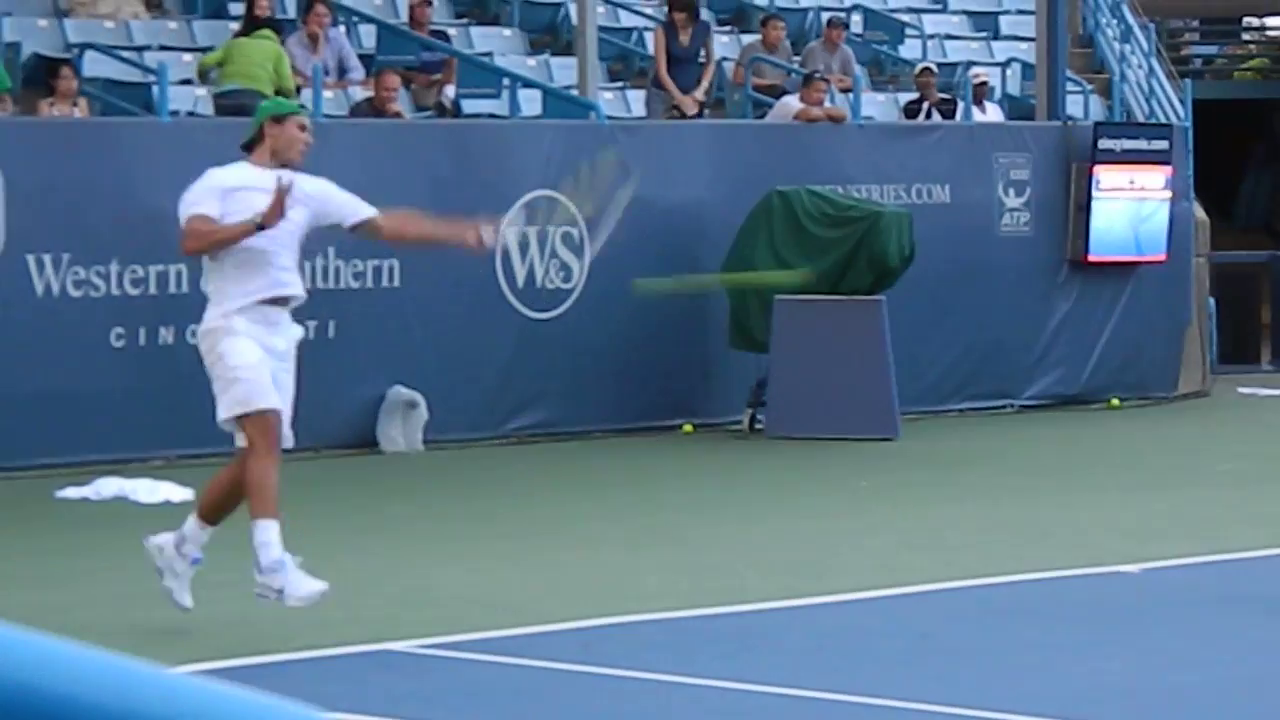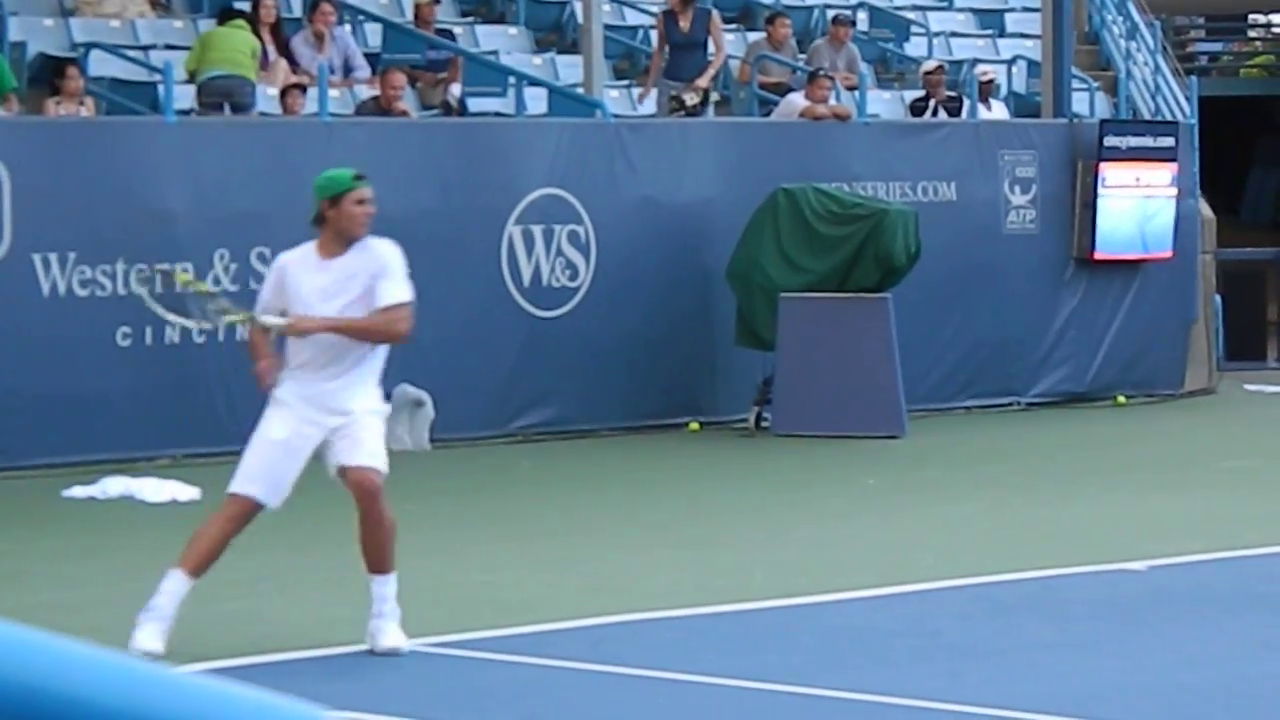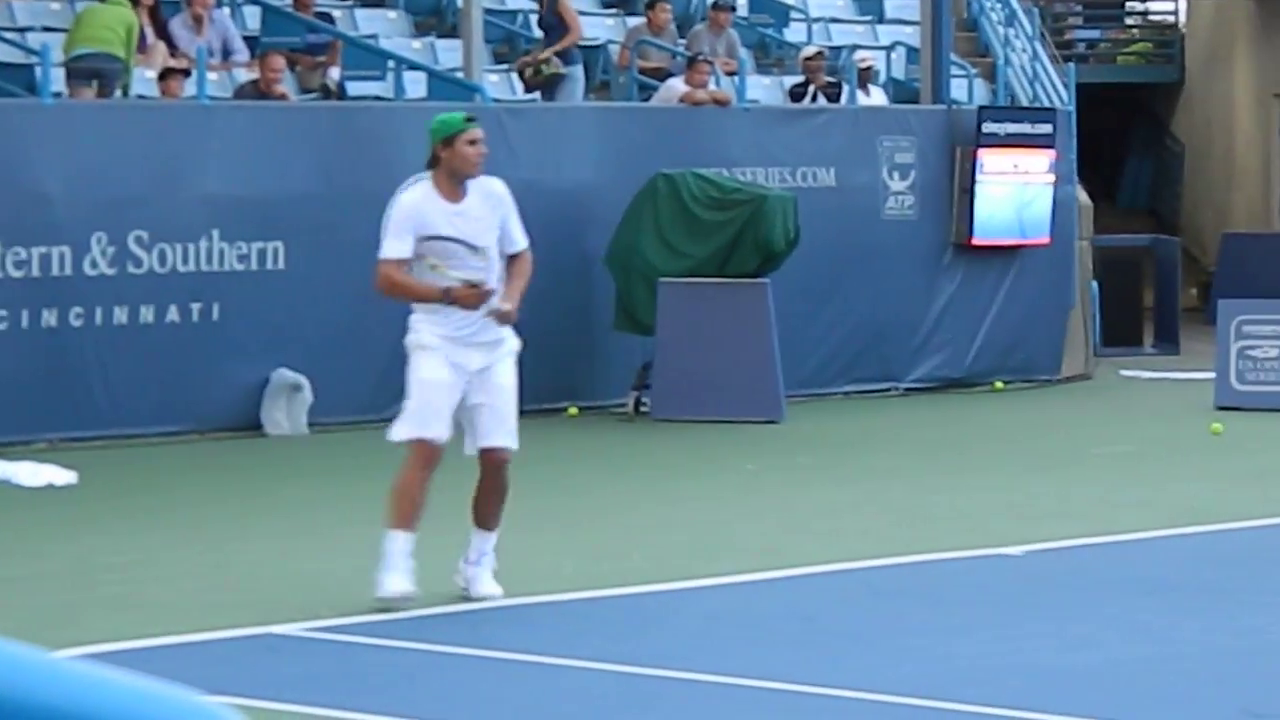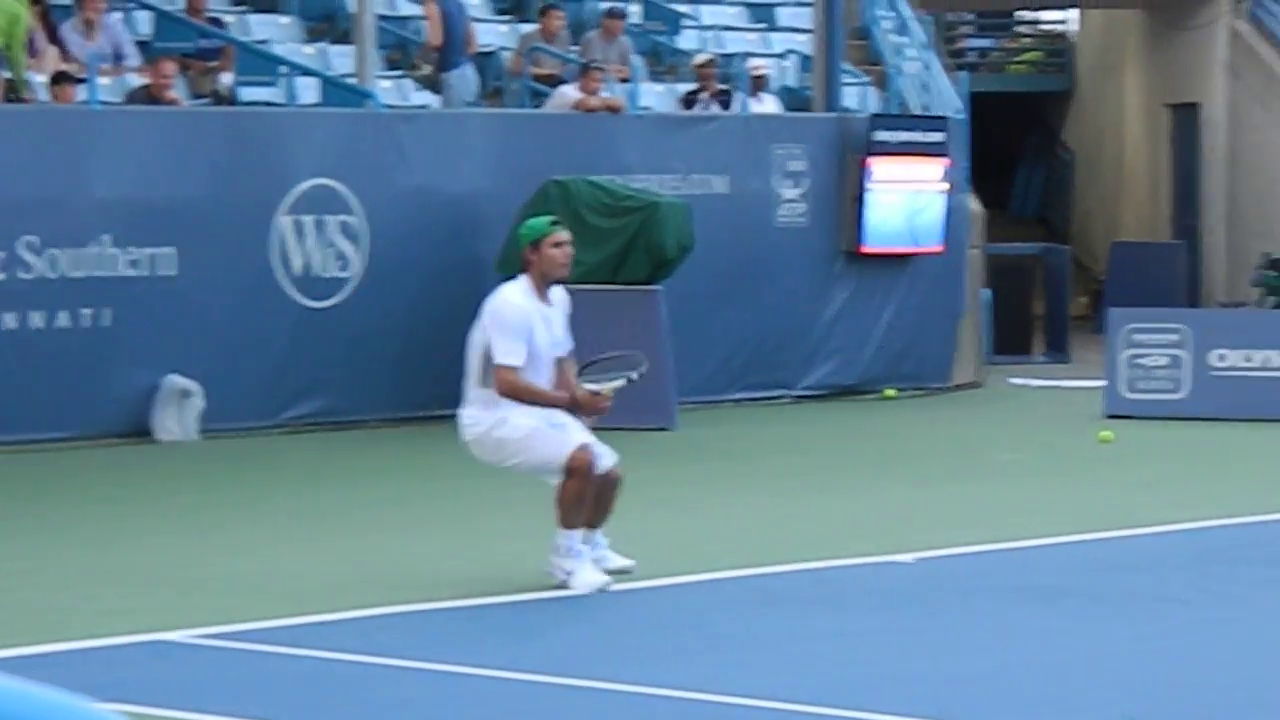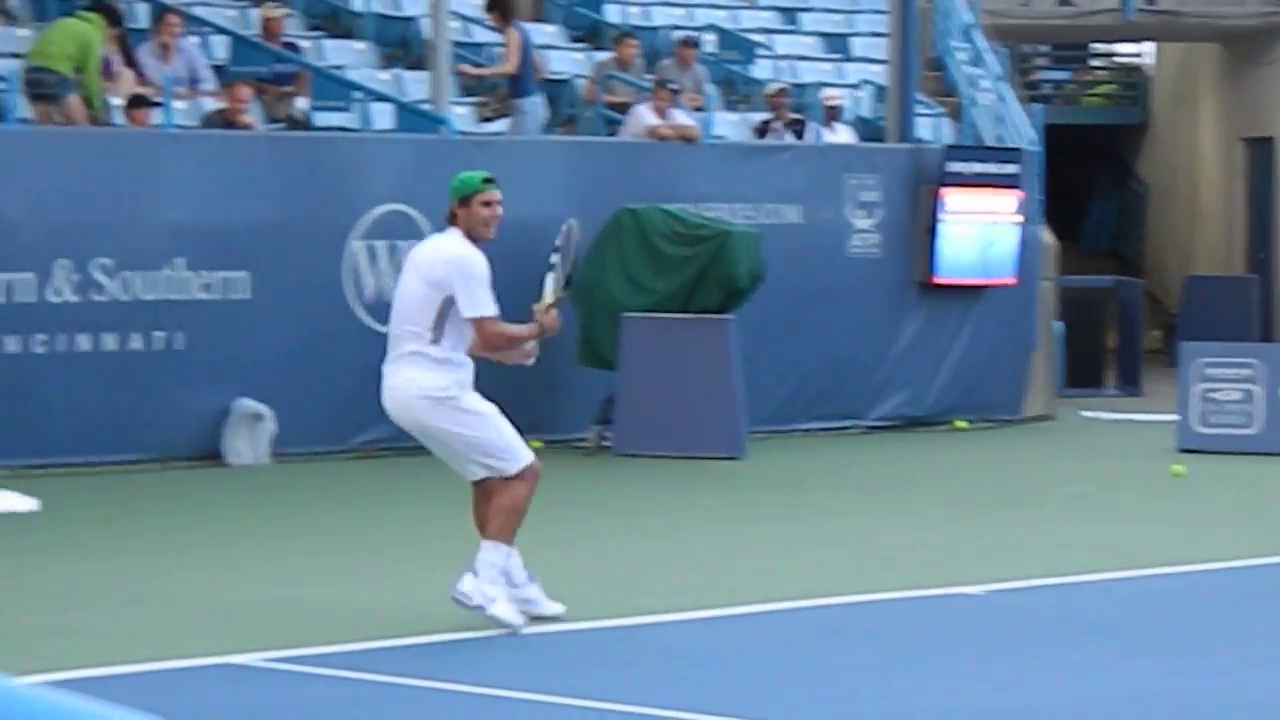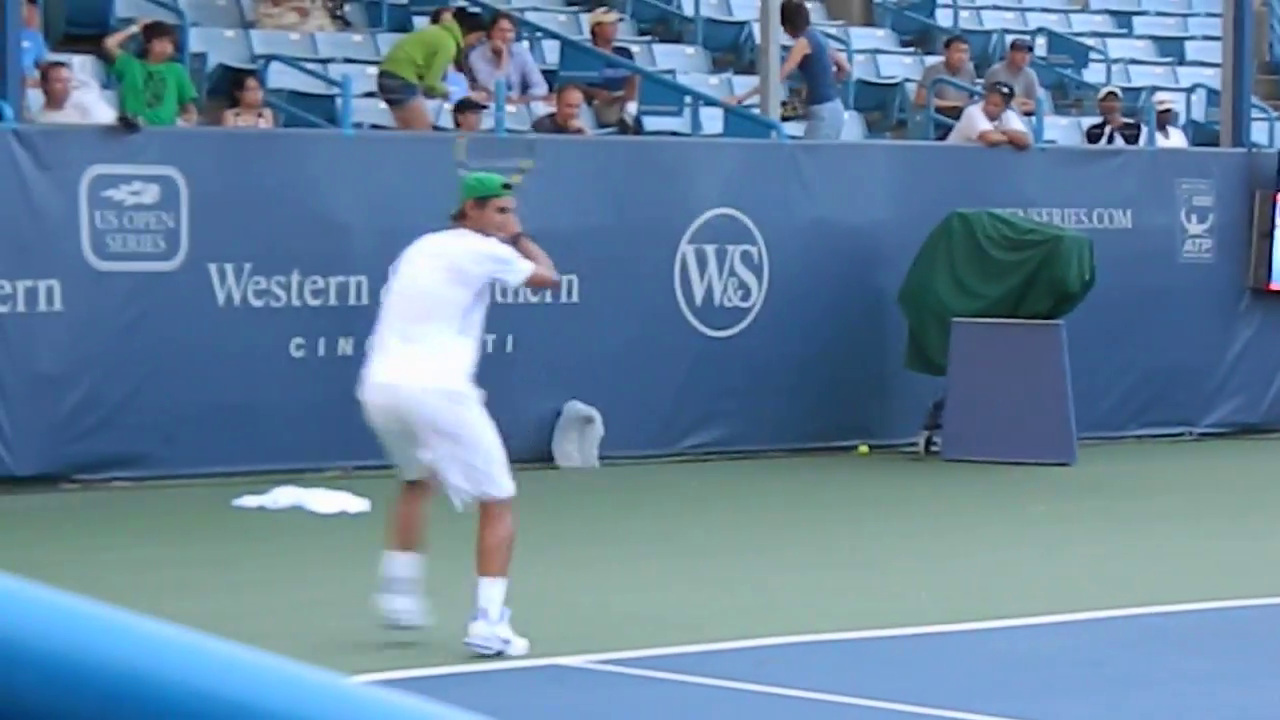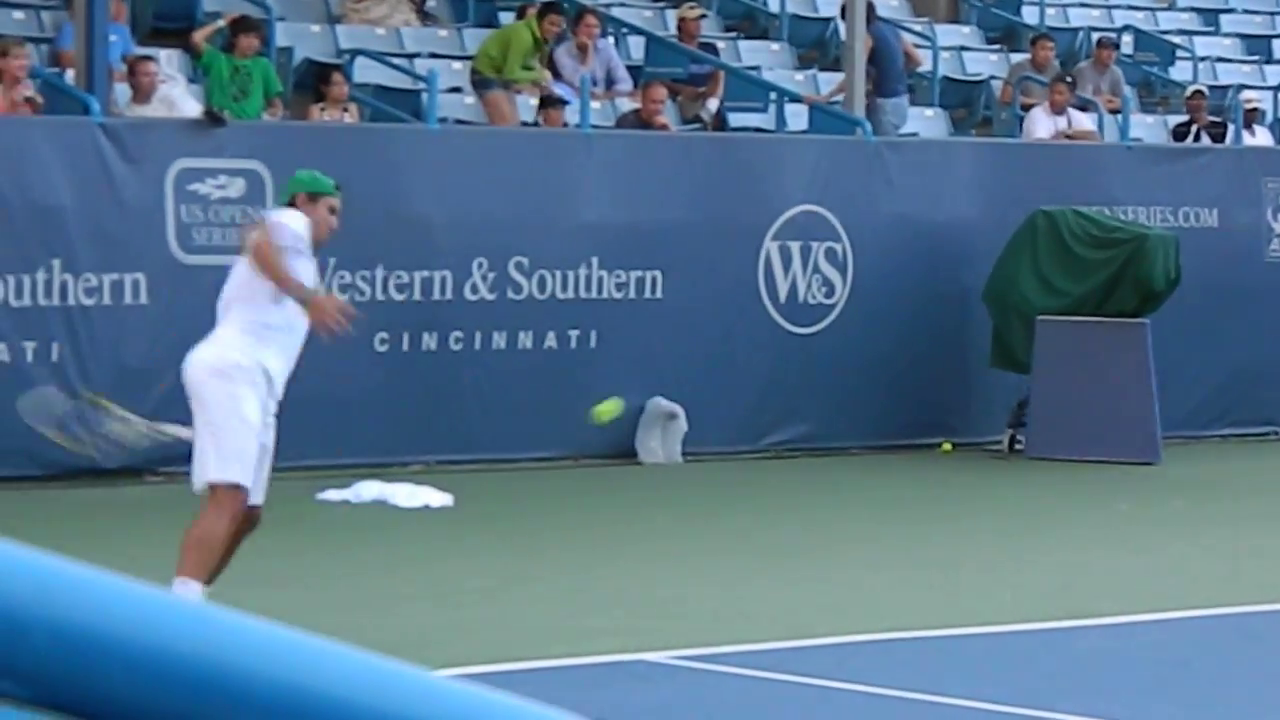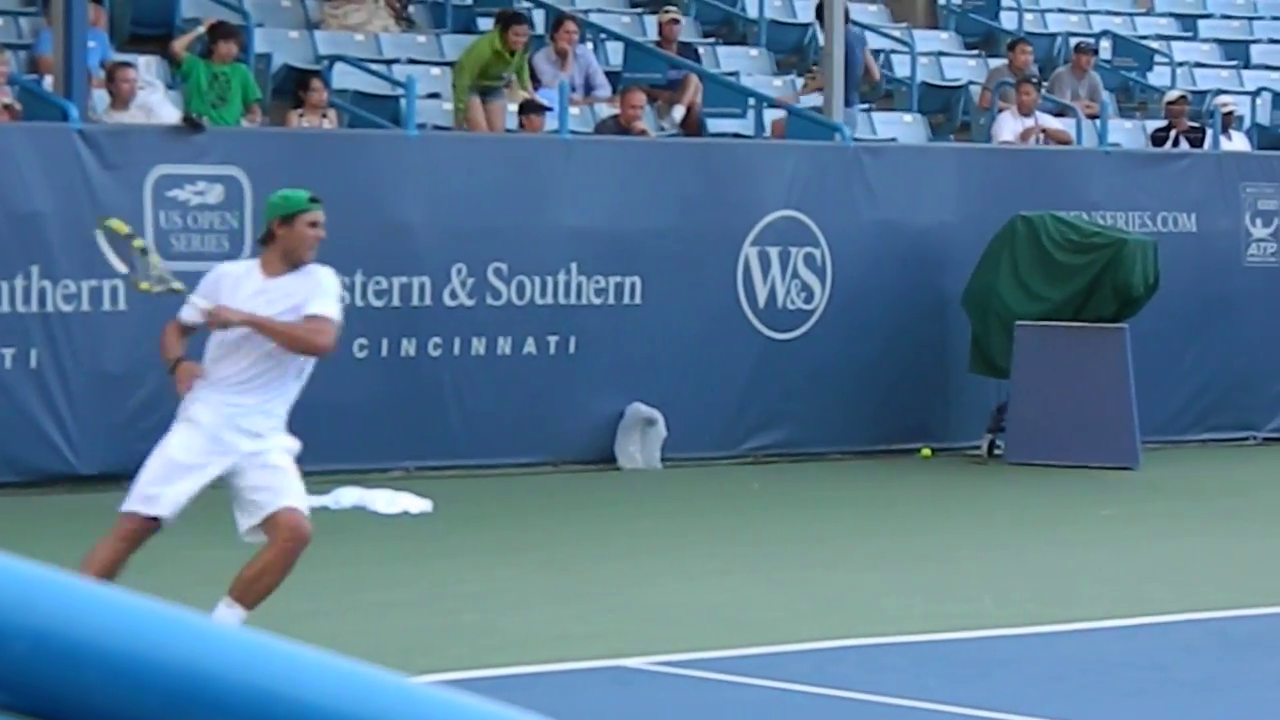
dt=0.5s
person 1, frame 1
left shoulder: (308, 189)
right shoulder: (217, 181)
left elbow: (386, 224)
right elbow: (192, 242)
left wrist: (465, 232)
right wrist: (257, 223)
left hip: (278, 332)
right hip: (233, 327)
left knee: (252, 463)
right knee: (264, 432)
left ankle: (180, 547)
right ankle: (274, 568)
person 1, frame 2
left shoulder: (383, 255)
right shoulder: (287, 266)
left elbow: (398, 326)
right elbow: (258, 328)
left wrist: (330, 323)
right wrist: (265, 363)
left hip: (354, 402)
right hip: (293, 402)
left knee: (369, 487)
right knee: (239, 506)
left ankle: (384, 614)
right ankle: (160, 610)
person 1, frame 3
left shoulder: (496, 193)
right shoulder: (410, 204)
left elbow: (519, 257)
right elbow: (387, 279)
left wrist: (510, 300)
right wrist: (448, 296)
left hip: (493, 345)
right hip: (436, 344)
left knee: (496, 459)
right knee: (425, 449)
left ankle: (478, 562)
right ankle: (395, 564)
person 1, frame 4
left shoulder: (558, 298)
right shoulder: (511, 305)
left elbow: (561, 360)
right elbow: (508, 384)
left wrist: (577, 400)
right wrist: (572, 404)
left hip: (531, 414)
right hip: (492, 422)
left knee: (609, 473)
right knee: (579, 460)
left ankle: (592, 545)
right ankle: (568, 557)
person 1, frame 5
left shoulder: (438, 251)
right shoulder: (466, 258)
right elbow: (492, 334)
left wrist: (509, 351)
right wrist: (538, 328)
left hip: (409, 389)
right hip: (432, 393)
left knee: (493, 477)
right knee: (523, 473)
left ankle: (512, 584)
right ankle: (486, 581)
person 1, frame 6
left shoulder: (419, 249)
right shoulder: (484, 251)
right elbow: (546, 277)
right wrist: (516, 238)
left hip: (380, 385)
right hip: (436, 389)
left knee: (420, 482)
right knee: (496, 508)
left ankle: (400, 591)
right ankle: (489, 622)
person 1, frame 7
left shoulder: (293, 260)
right shoulder: (289, 224)
right elbow: (260, 243)
right wrist: (307, 296)
left hip: (254, 383)
right hip: (232, 373)
left knee: (245, 515)
right knee: (227, 501)
person 1, frame 8
left shoulder: (322, 281)
right shoulder: (224, 276)
left elbow: (321, 342)
right elbow: (173, 330)
left wrist: (249, 319)
right wrist: (178, 364)
left hip: (261, 437)
right hip: (201, 423)
left knee: (294, 532)
right knee: (134, 526)
